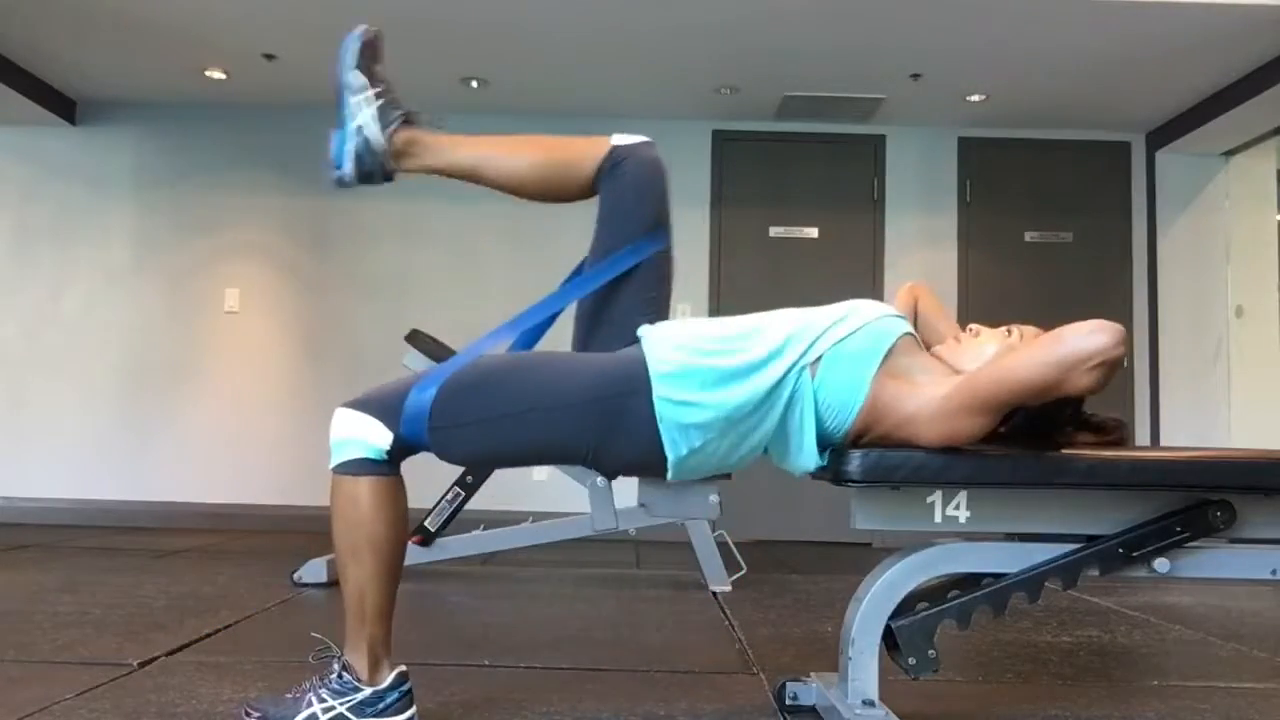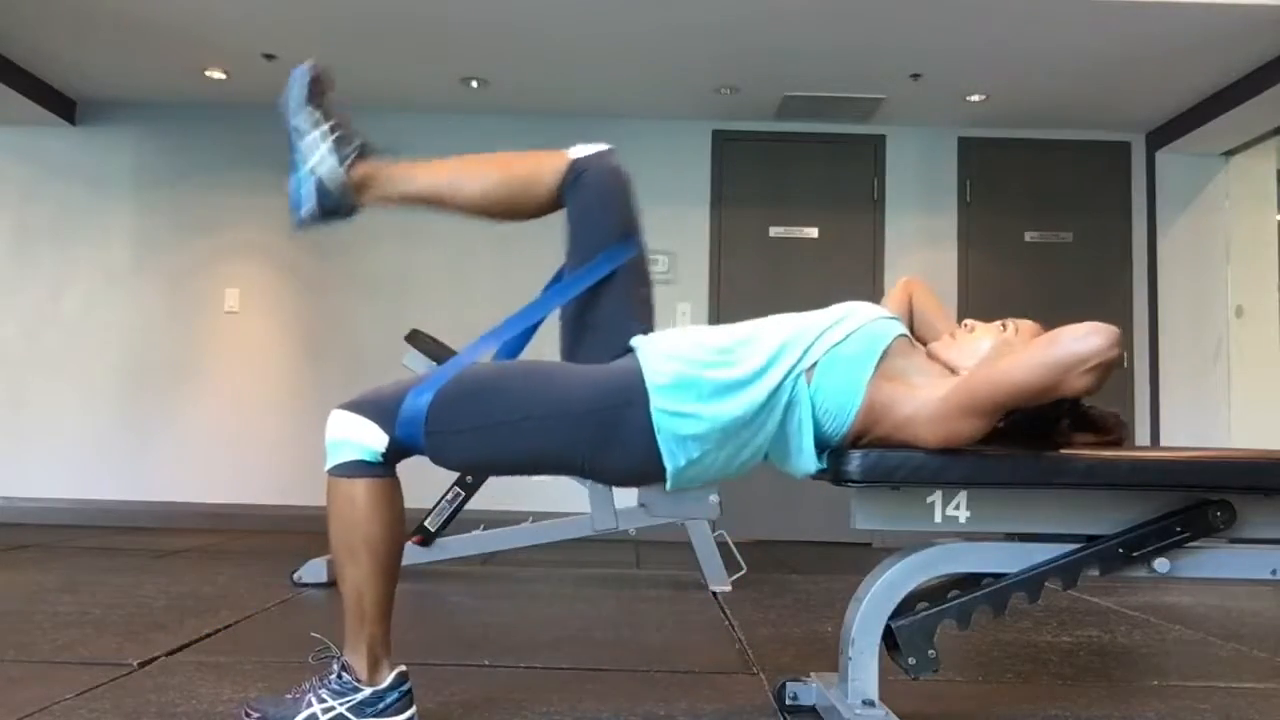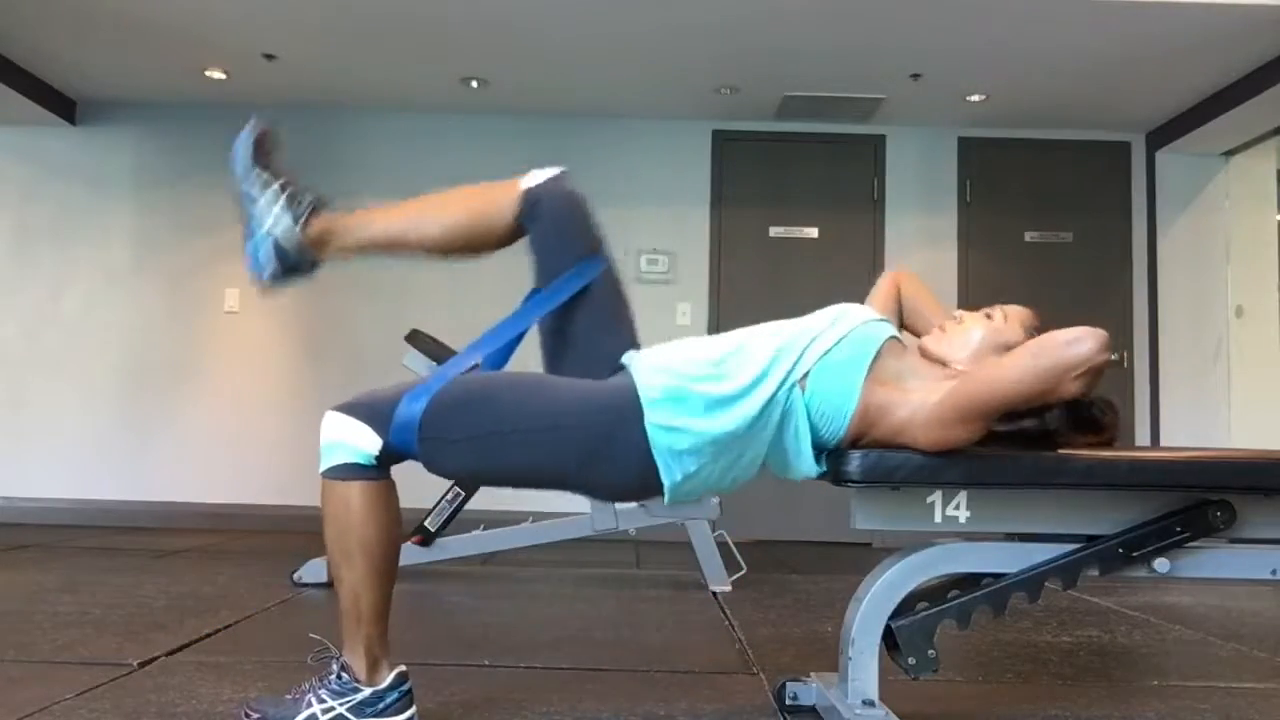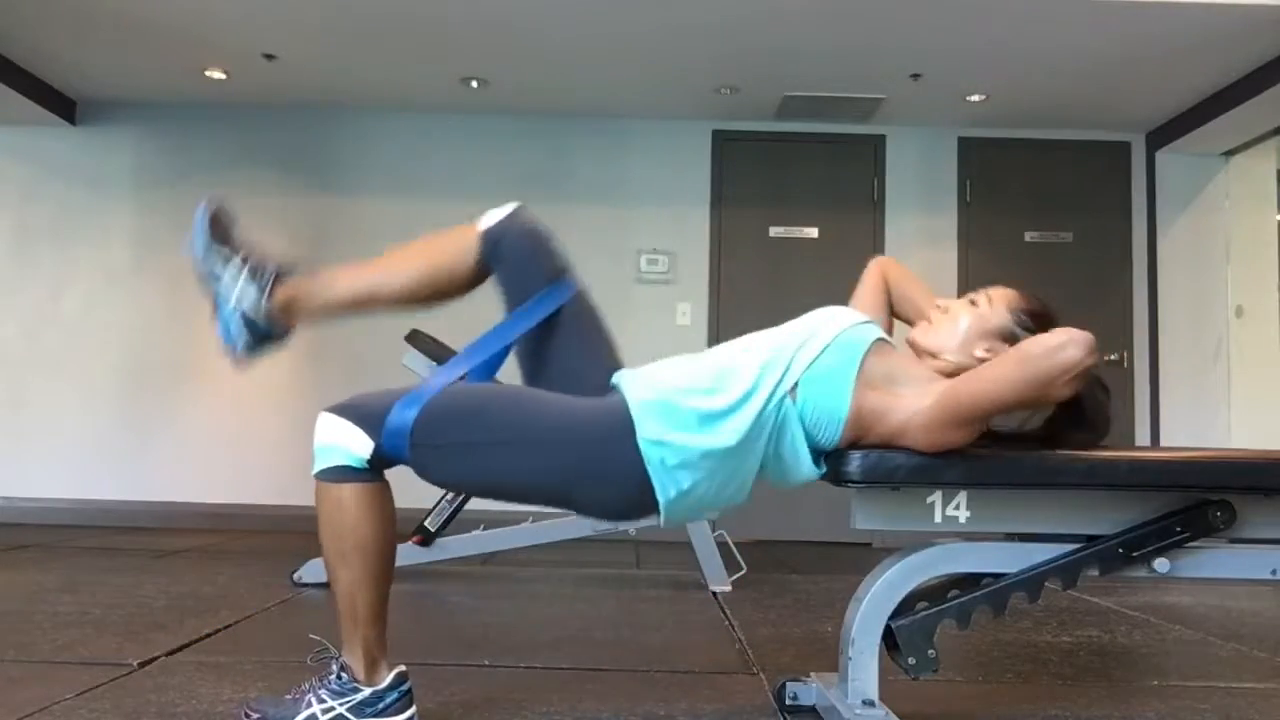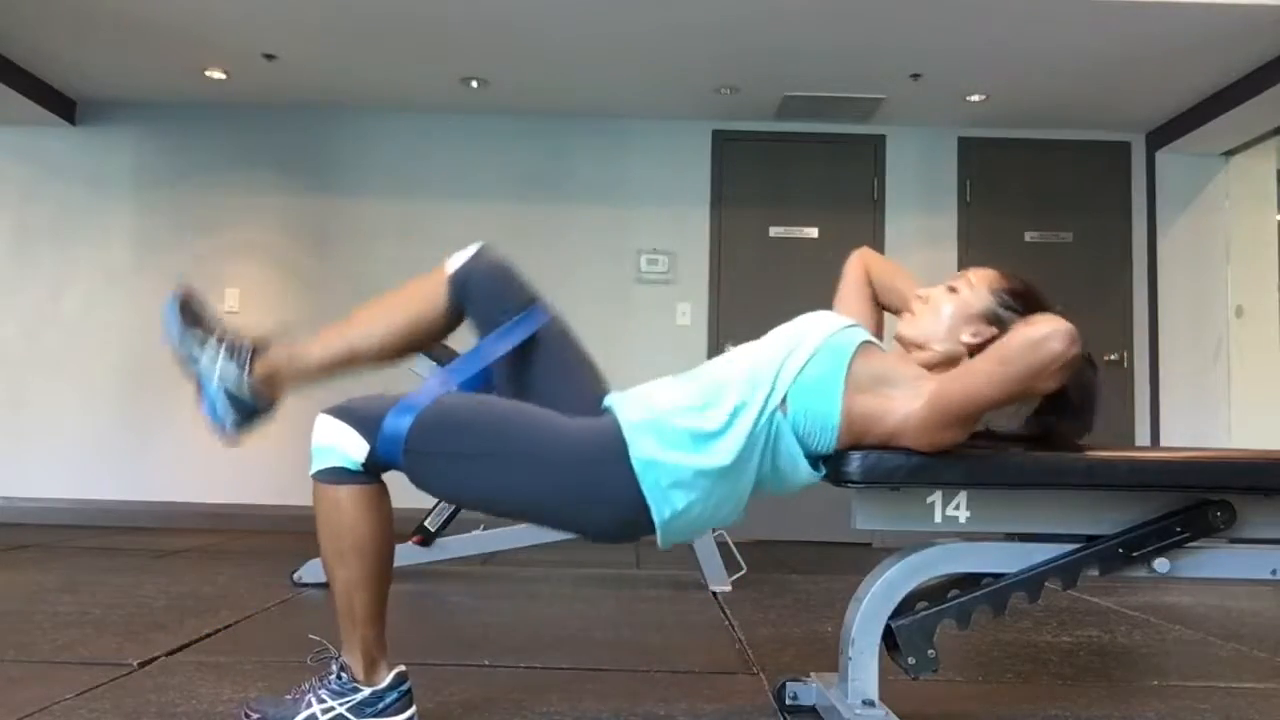
dt=0.1s
person 1, frame 1
left shoulder: (944, 408)
right shoulder: (920, 367)
left elbow: (1102, 340)
right elbow: (913, 293)
left wrist: (997, 358)
right wrist: (952, 339)
left hip: (640, 404)
right hip: (644, 364)
left knee: (366, 428)
right knee: (632, 163)
right ankle: (396, 144)
person 1, frame 2
left shoulder: (946, 410)
right shoulder: (914, 360)
left elbow: (1095, 344)
right elbow: (911, 284)
left wrist: (983, 349)
right wrist: (954, 329)
left hip: (639, 413)
right hip: (641, 375)
left knee: (361, 428)
right knee: (593, 174)
right ankle: (351, 178)
person 1, frame 3
left shoulder: (936, 408)
right shoulder: (911, 365)
left elbow: (1087, 347)
right elbow: (893, 279)
left wrist: (992, 347)
right wrist: (945, 325)
left hip: (632, 432)
right hip: (628, 388)
left knee: (356, 432)
right knee: (547, 198)
right ankle: (312, 235)
person 1, frame 4
left shoulder: (932, 408)
right shoulder: (884, 352)
left elbow: (1071, 347)
right elbow: (881, 265)
left wrist: (994, 324)
right wrist: (942, 304)
left hip: (633, 450)
right hip: (625, 409)
left knee: (351, 432)
right knee: (510, 235)
right ankle: (281, 298)
person 1, frame 5
left shoulder: (920, 405)
right shoulder: (871, 357)
left elbow: (1056, 342)
right elbow: (861, 258)
left wrist: (1002, 318)
right wrist: (925, 300)
left hip: (624, 473)
right hip: (614, 429)
left knee: (349, 434)
right knee: (477, 276)
right ankle: (262, 379)
